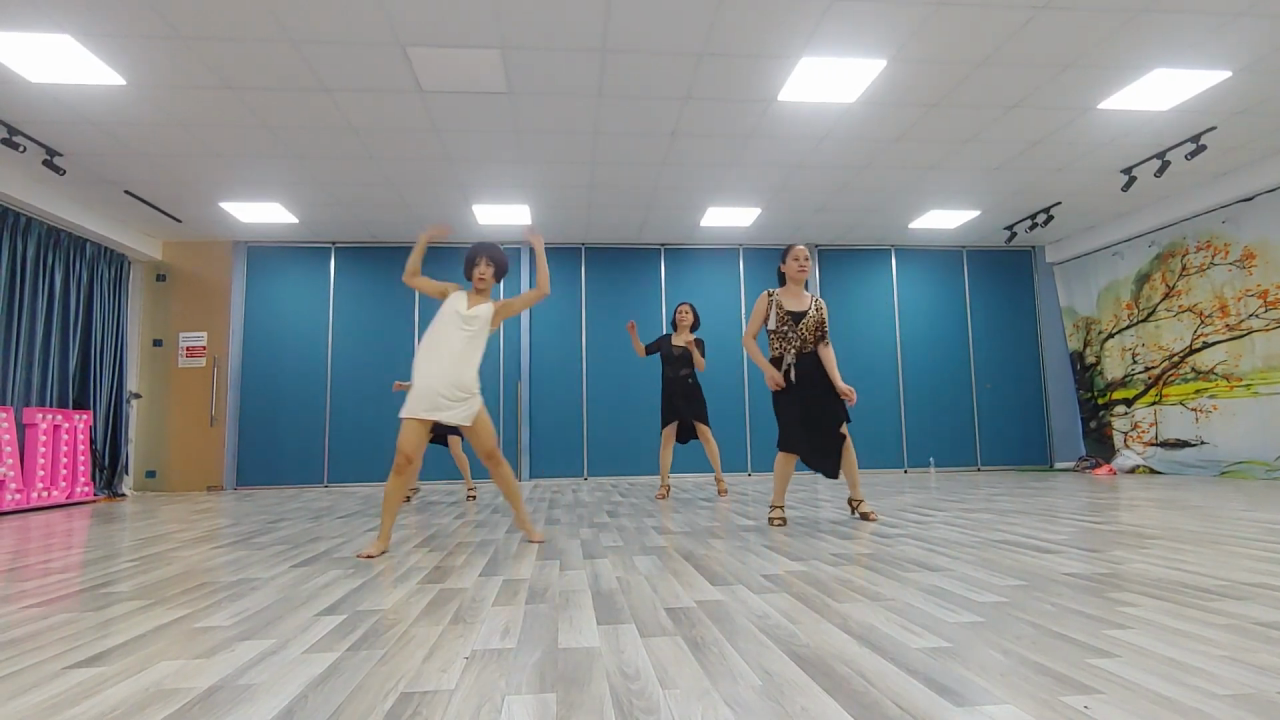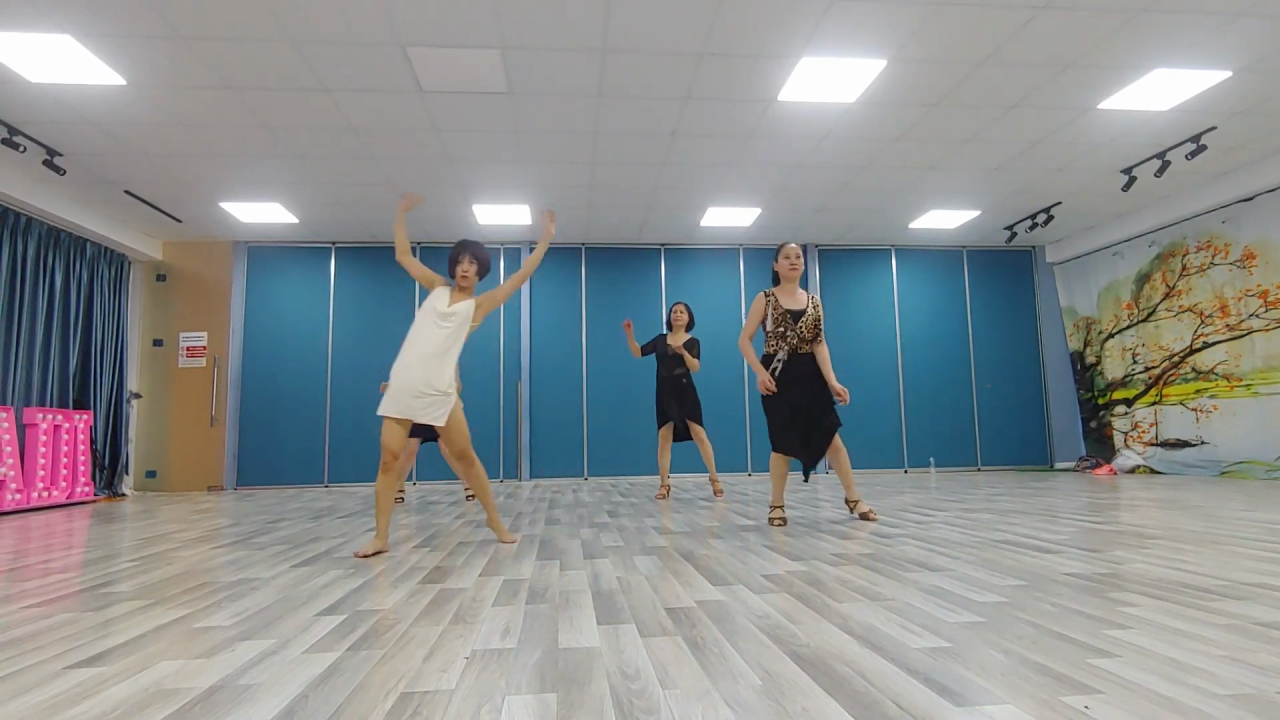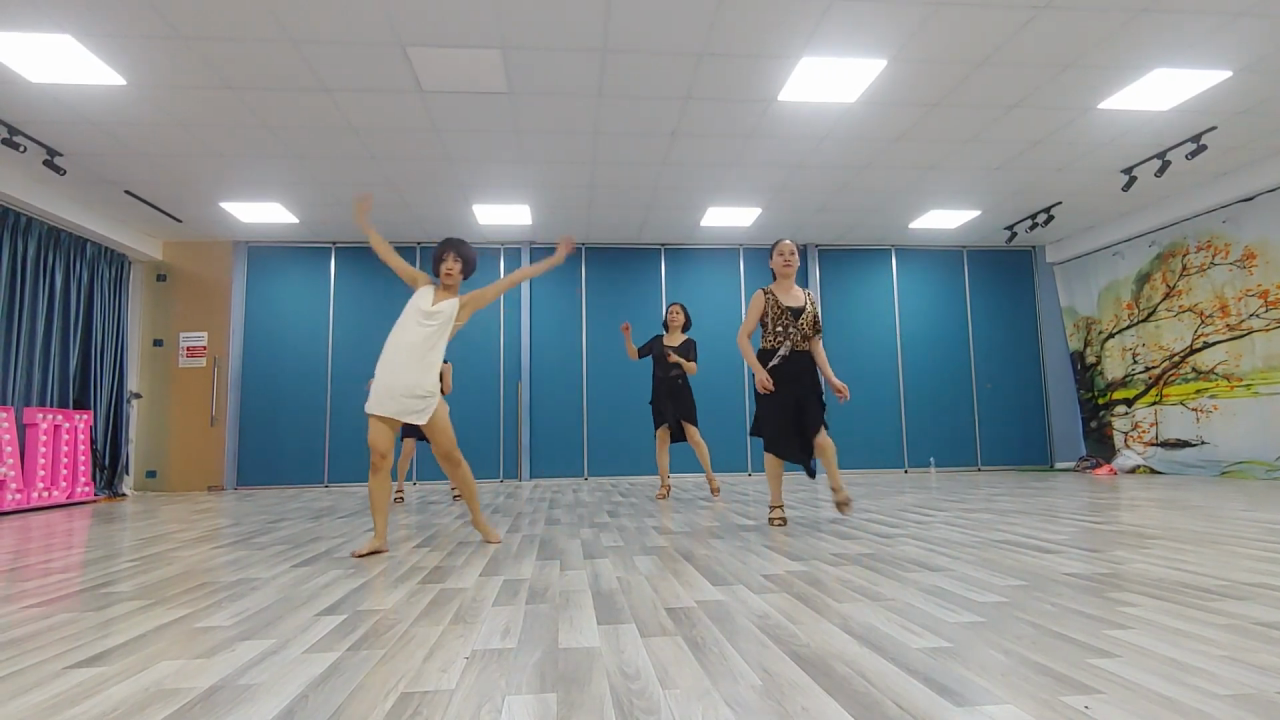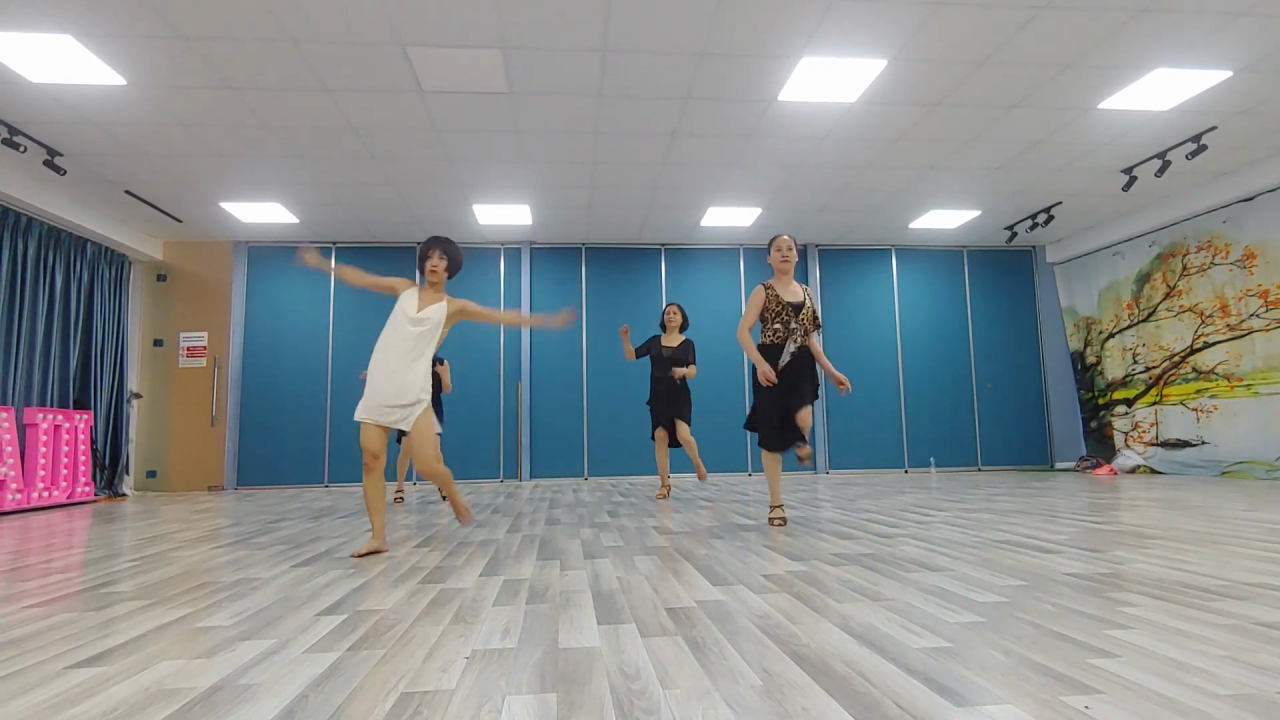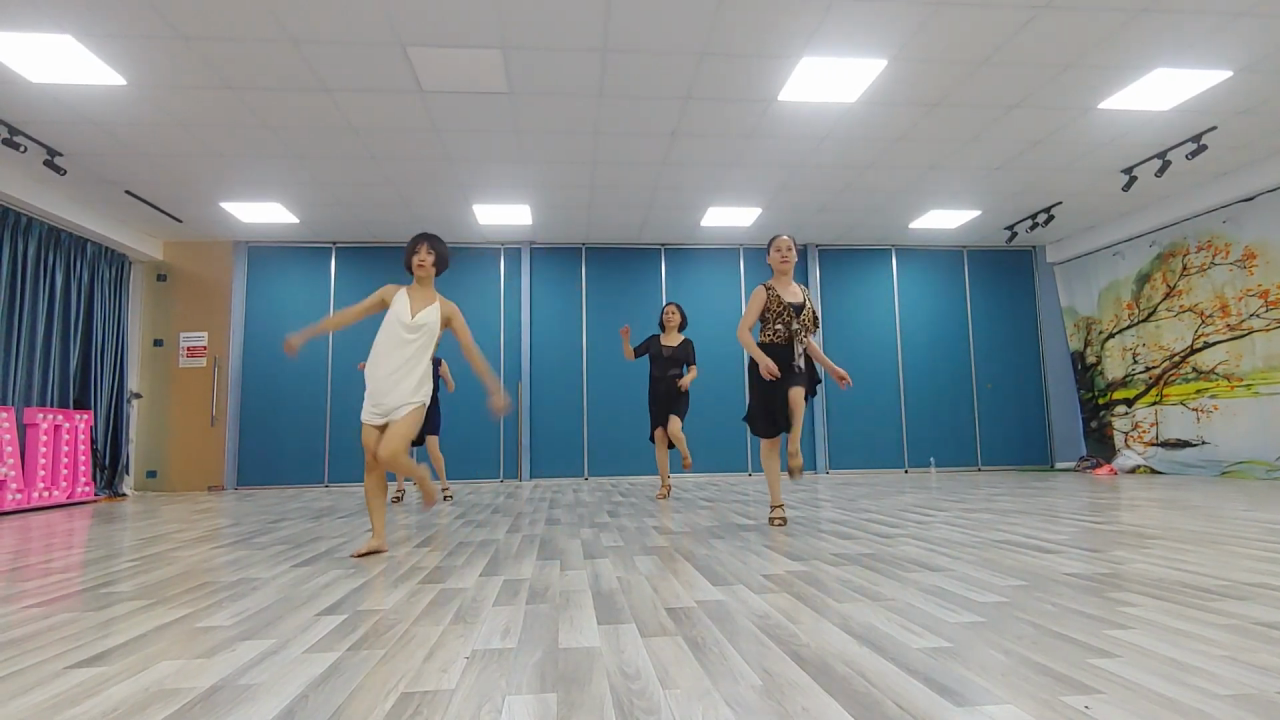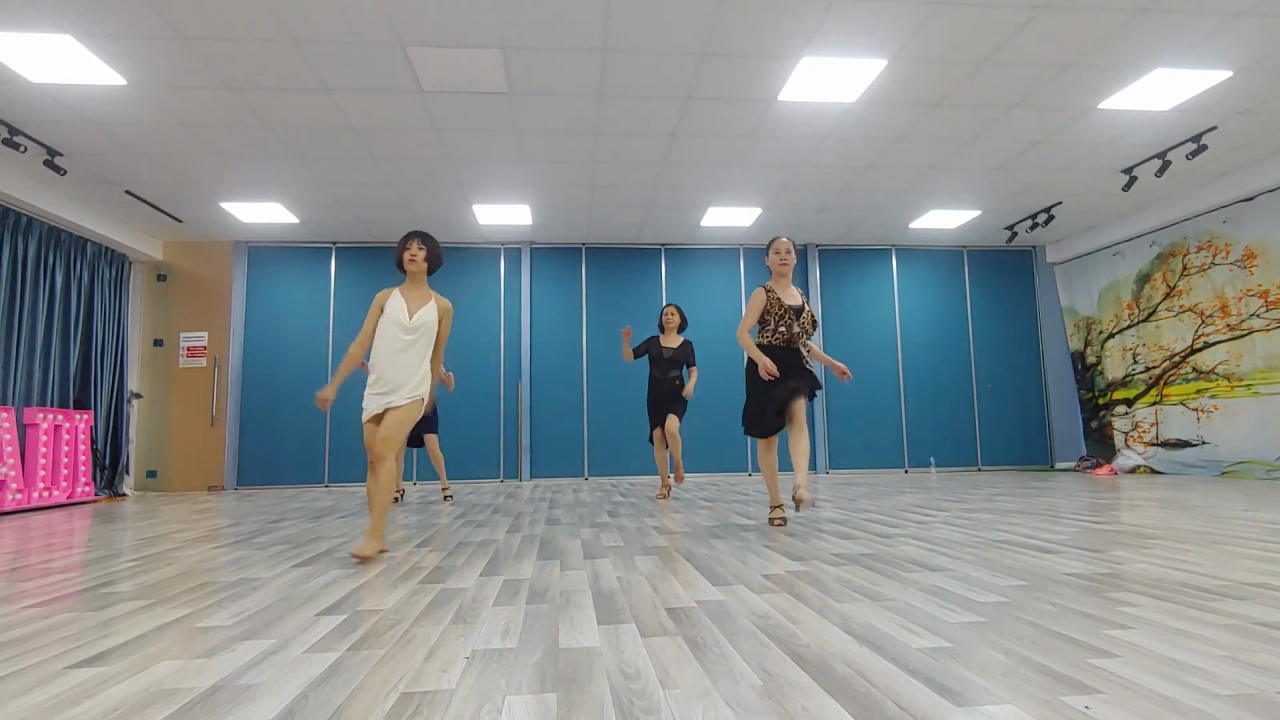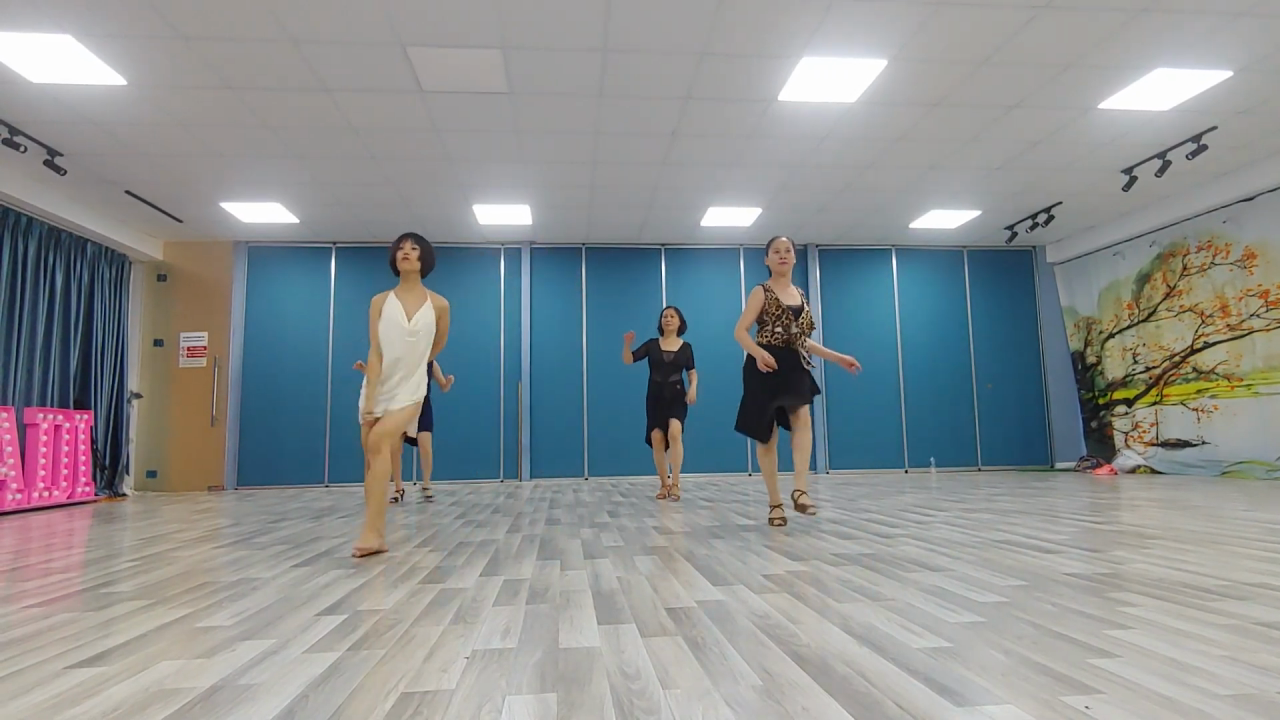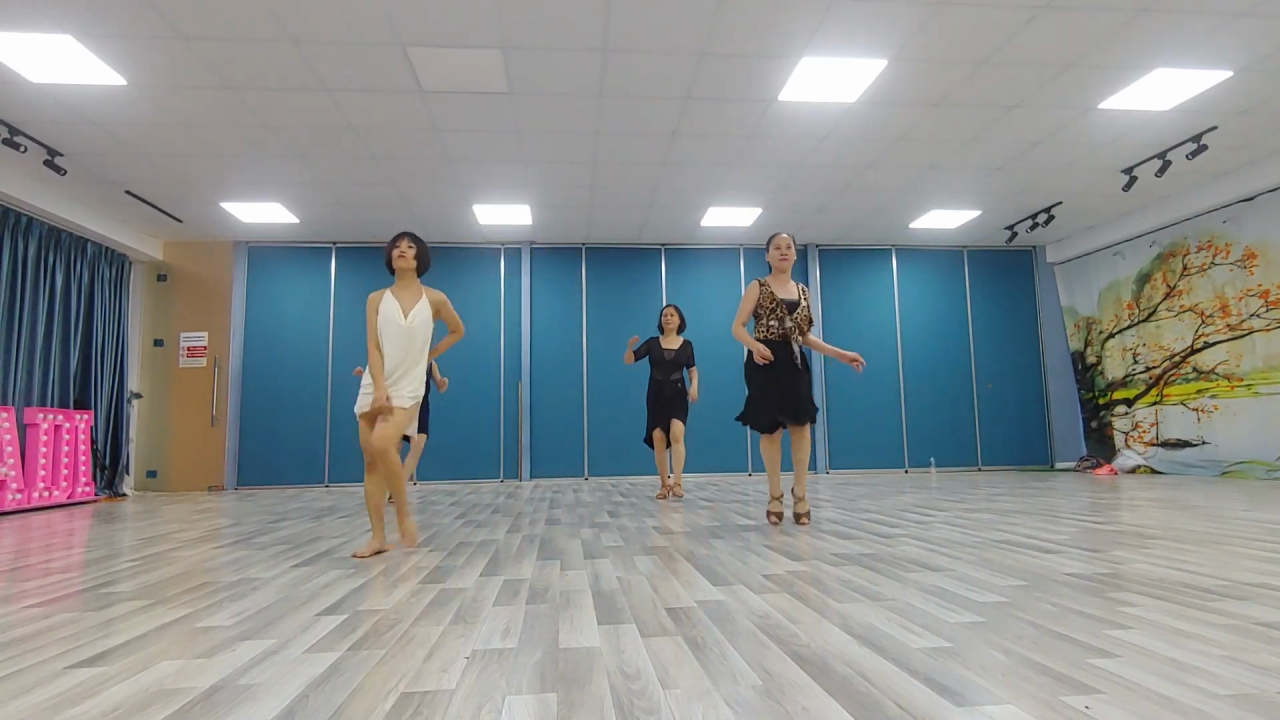
dt=0.1s
person 1, frame 1
left shoulder: (498, 310)
right shoulder: (452, 295)
left elbow: (541, 291)
right elbow: (409, 278)
left wrist: (539, 250)
right wrist: (424, 241)
left hip: (463, 393)
right hip: (425, 391)
left knee: (492, 455)
right knee: (404, 461)
left ankle: (524, 520)
right ankle: (382, 539)
person 1, frame 2
left shoulder: (480, 304)
right shoulder: (437, 288)
left elbow: (523, 274)
right elbow: (404, 256)
left wrist: (545, 237)
right wrist: (402, 214)
left hip: (439, 391)
right hip: (403, 384)
left knee: (465, 455)
right knee: (389, 458)
left ankle: (495, 520)
right ankle: (381, 536)
person 1, frame 3
left shoulder: (465, 303)
right shoulder: (421, 286)
left elbow: (511, 281)
right elbow: (385, 252)
left wrist: (553, 259)
right wrist: (364, 219)
left hip: (422, 389)
right hip: (388, 384)
left knee: (450, 457)
right knee: (379, 458)
left ankle: (478, 519)
right ankle: (380, 536)
person 1, frame 4
left shoulder: (453, 307)
right shoulder: (405, 289)
left elbow: (501, 315)
right elbow: (360, 278)
left wrist: (546, 321)
right wrist: (320, 263)
left hip: (414, 397)
right hip: (377, 392)
left knee: (429, 466)
right knee: (371, 462)
left ankle: (457, 500)
right ankle: (377, 537)
person 1, frame 5
left shoulder: (446, 308)
right shoulder: (391, 293)
left elbow: (471, 351)
right elbow: (349, 315)
left wrist: (495, 389)
right wrist: (305, 335)
left hip: (414, 394)
right hip: (378, 391)
left knee: (390, 455)
right knee: (373, 463)
left ankle: (423, 479)
right ankle: (378, 536)
person 1, frame 6
left shoulder: (441, 306)
right shoulder: (385, 297)
right elbow: (361, 344)
left wrist: (432, 393)
right wrist: (333, 385)
left hip: (412, 391)
right hip: (377, 390)
left knee: (384, 446)
right knee: (374, 459)
left ankle: (374, 534)
right ankle: (377, 537)
person 1, frame 7
left shoulder: (438, 305)
right shoulder: (380, 301)
right elbow: (375, 352)
right wrist: (371, 397)
left hip: (409, 392)
right hip: (378, 392)
left knee: (379, 440)
right knee: (375, 454)
left ankle: (372, 530)
right ankle: (377, 537)
person 1, frame 8
left shoulder: (435, 299)
right shoulder: (376, 299)
left elbow: (458, 331)
right elbow: (373, 348)
left wrist: (427, 357)
right wrist: (379, 390)
left hip: (408, 391)
right hip: (375, 389)
left knee: (383, 445)
right knee: (371, 462)
left ankle: (404, 515)
right ankle: (378, 537)
person 2, frame 1
left shoulder: (818, 304)
right shoulder: (767, 299)
left elbow: (824, 345)
right elbow: (748, 338)
left wrist: (838, 382)
right wrist: (767, 367)
left hip: (816, 374)
right hip: (785, 376)
left knee: (839, 434)
right knee: (791, 441)
left ankle: (856, 498)
right ankle: (777, 505)
person 2, frame 2
left shoulder: (813, 302)
right shoulder: (764, 299)
left elbow: (819, 344)
right elbow: (744, 340)
left wrist: (832, 381)
right wrist: (759, 372)
left hip: (809, 374)
right hip: (778, 376)
left knee: (829, 436)
right knee: (784, 442)
left ankle: (853, 498)
right ankle: (777, 505)
person 2, frame 3
left shoulder: (808, 296)
right shoulder: (763, 296)
left elbow: (815, 342)
right elbow: (743, 337)
left wrist: (831, 379)
right wrist: (757, 371)
left hip: (803, 370)
right hip: (771, 371)
left knee: (817, 435)
right knee: (776, 439)
left ankle: (837, 487)
right ankle: (776, 505)
person 2, frame 4
left shoulder: (806, 292)
right shoulder: (763, 291)
left elbow: (811, 337)
right elbow: (743, 331)
left wrist: (831, 371)
right wrist: (760, 363)
left hip: (801, 364)
right hip: (771, 365)
left knee: (803, 420)
right knee: (771, 435)
left ankle: (801, 441)
right ankle: (776, 505)
person 2, frame 5
left shoulder: (803, 293)
right shoulder: (763, 291)
right elbow: (743, 331)
left wrist: (831, 367)
right wrist: (761, 358)
left hip: (796, 361)
right hip: (769, 365)
left knee: (796, 396)
right knee: (770, 434)
left ankle: (794, 450)
right ankle: (776, 504)
person 2, frame 6
left shoulder: (800, 295)
right shoulder: (762, 293)
right elbow: (742, 333)
left wrist: (832, 363)
right wrist: (760, 359)
left hip: (794, 363)
right hip: (768, 367)
left knee: (798, 416)
right knee: (767, 435)
left ankle: (801, 485)
right ankle: (775, 504)
person 2, frame 7
left shoulder: (800, 295)
right shoulder: (761, 292)
right elbow: (740, 332)
left wrist: (837, 357)
right wrist: (757, 352)
left hip: (793, 365)
right hip: (764, 367)
left knee: (802, 417)
right knee: (765, 434)
left ankle: (800, 491)
right ankle: (775, 503)
person 2, frame 8
left shoulder: (802, 291)
right shoulder: (758, 287)
left elbow: (805, 336)
right elbow: (737, 327)
left wrist: (840, 354)
right wrist: (754, 345)
left hip: (793, 362)
right hip: (765, 362)
left knee: (801, 425)
right knee: (771, 428)
left ankle: (800, 494)
right ankle: (775, 496)
person 3, frame 1
left shoulder: (698, 342)
right shoulder: (665, 339)
left elbow: (701, 366)
right elbow: (642, 352)
left wrist: (693, 348)
right wrist: (633, 335)
left hip: (691, 392)
right hip: (669, 394)
left knee: (705, 434)
right knee: (667, 438)
left ankle: (719, 478)
right ankle: (664, 484)
person 3, frame 2
left shoulder: (692, 342)
right shoulder: (660, 339)
left elbow: (695, 367)
right elbow: (638, 353)
left wrist: (683, 352)
right wrist: (629, 334)
left hip: (685, 392)
right hip: (664, 394)
left knee: (699, 434)
right knee: (664, 438)
left ankle: (714, 478)
right ankle: (664, 485)
person 3, frame 3
left shoulder: (689, 343)
right shoulder: (657, 340)
left elbow: (693, 368)
right elbow: (634, 355)
left wrist: (680, 361)
right wrist: (627, 337)
left hip: (681, 393)
right hip: (660, 394)
left knee: (693, 436)
right knee: (662, 438)
left ankle: (710, 476)
right ankle: (664, 484)
person 3, frame 4
left shoulder: (687, 343)
right shoulder: (654, 341)
left elbow: (693, 371)
right elbow: (631, 356)
left wrist: (684, 371)
right wrist: (626, 339)
left hip: (679, 394)
right hip: (658, 394)
left knee: (683, 435)
right knee: (660, 438)
left ankle: (697, 463)
right ankle: (664, 484)
person 3, frame 5
left shoulder: (686, 343)
right shoulder: (653, 340)
left elbow: (693, 369)
right elbow: (630, 356)
left wrist: (688, 378)
right wrist: (625, 339)
left hip: (677, 394)
right hip: (656, 394)
left knee: (674, 430)
right knee: (659, 437)
left ankle: (685, 454)
right ankle: (664, 484)
person 3, frame 6
left shoulder: (686, 344)
right shoulder: (653, 341)
left elbow: (693, 370)
right elbow: (629, 357)
left wrist: (691, 384)
right wrist: (626, 340)
left hip: (677, 395)
right hip: (655, 395)
left knee: (671, 428)
right knee: (658, 438)
left ankle: (678, 463)
right ankle: (665, 484)
person 3, frame 7
left shoulder: (685, 347)
right shoulder: (652, 344)
left elbow: (692, 372)
right elbow: (628, 360)
left wrist: (693, 388)
right wrist: (627, 345)
left hip: (677, 398)
right hip: (655, 398)
left knee: (674, 434)
right knee: (657, 440)
left ankle: (675, 484)
right ankle: (664, 485)
person 3, frame 8
left shoulder: (686, 345)
right shoulder: (652, 343)
left elbow: (692, 370)
right elbow: (629, 360)
left wrist: (694, 386)
right wrist: (629, 347)
left hip: (678, 396)
right hip: (656, 396)
left knee: (676, 434)
right knee: (658, 439)
left ankle: (677, 483)
right ankle: (664, 484)
